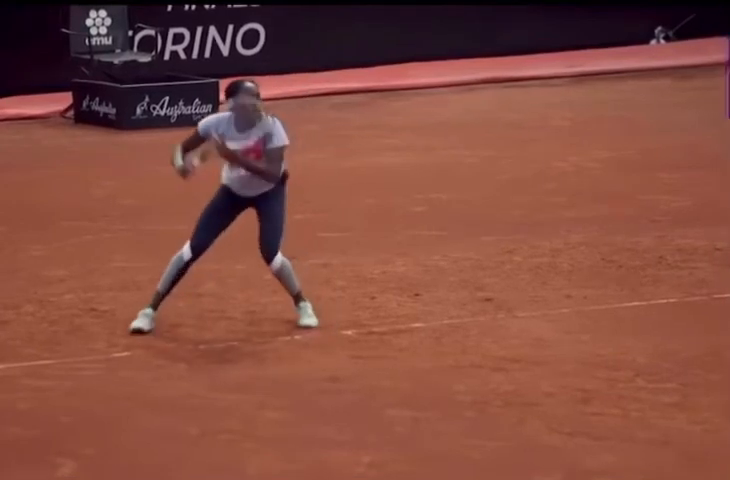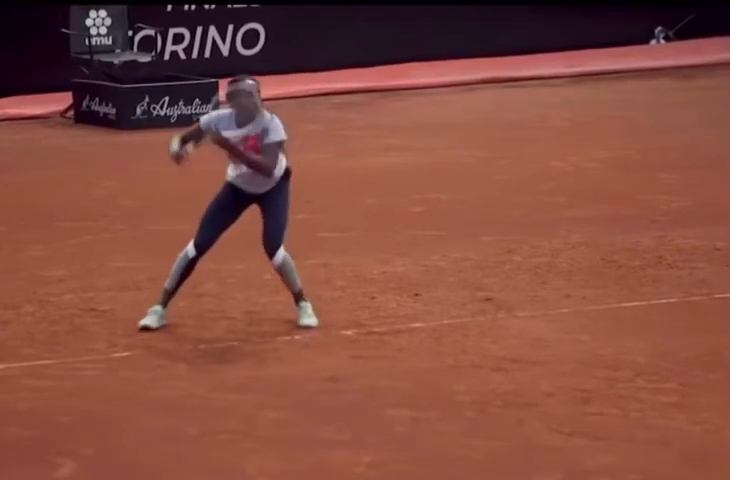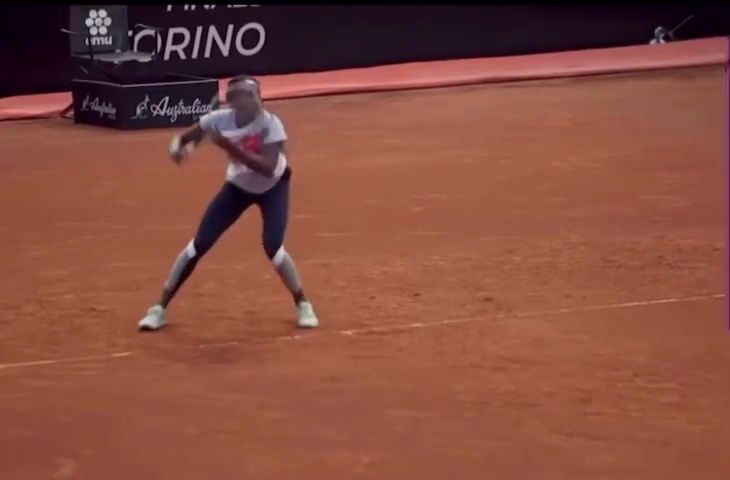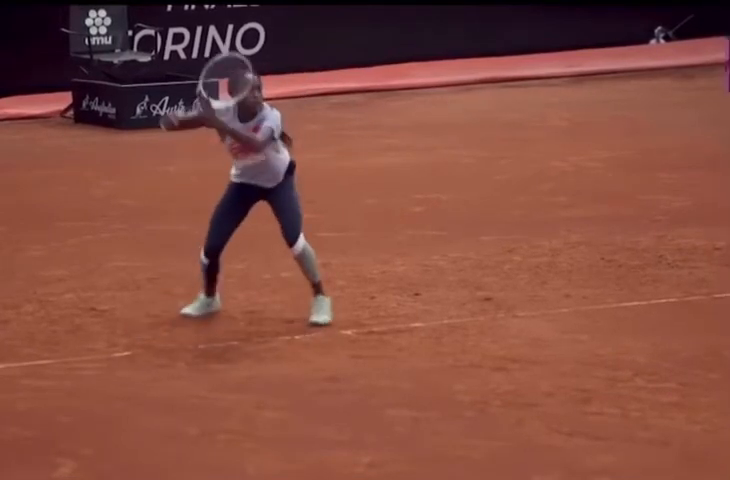
dt=0.5s
person 1, frame 1
left shoulder: (271, 126)
right shoulder: (217, 123)
left elbow: (274, 175)
right elbow: (182, 149)
left wrist: (235, 157)
right wrist: (182, 164)
left hip: (268, 192)
right hip: (232, 190)
left knee: (270, 254)
right knee: (193, 248)
left ankle: (302, 304)
right ankle: (150, 310)
person 1, frame 2
left shoulder: (270, 123)
right shoulder: (219, 119)
left elbow: (269, 168)
right elbow: (181, 140)
left wrist: (231, 148)
right wrist: (178, 149)
left hip: (273, 187)
right hip: (237, 186)
left knee: (273, 249)
right knee: (198, 245)
left ankle: (303, 304)
right ankle: (160, 308)
person 1, frame 3
left shoulder: (271, 124)
right shoulder: (219, 120)
left elbow: (267, 168)
right elbow: (183, 137)
left wrist: (228, 145)
right wrist: (178, 149)
left hip: (273, 187)
right hip: (239, 186)
left knee: (273, 248)
right knee: (199, 244)
left ankle: (303, 304)
right ankle: (161, 308)
person 1, frame 4
left shoulder: (270, 115)
right shoulder: (222, 112)
left elbow: (257, 144)
right elbow: (173, 122)
left wrist: (219, 124)
right wrist: (171, 120)
left hip: (279, 180)
right hip: (243, 182)
left knee: (294, 239)
right knee: (211, 246)
left ankle: (320, 298)
right ankle: (209, 298)
